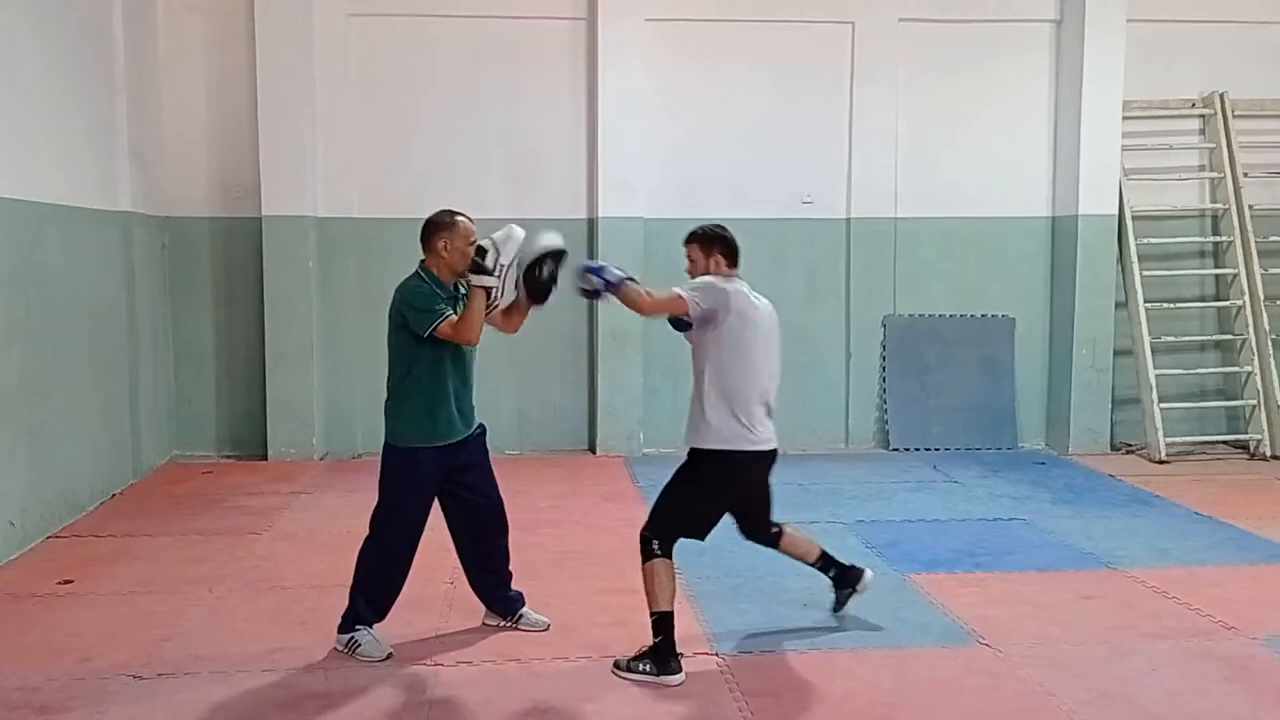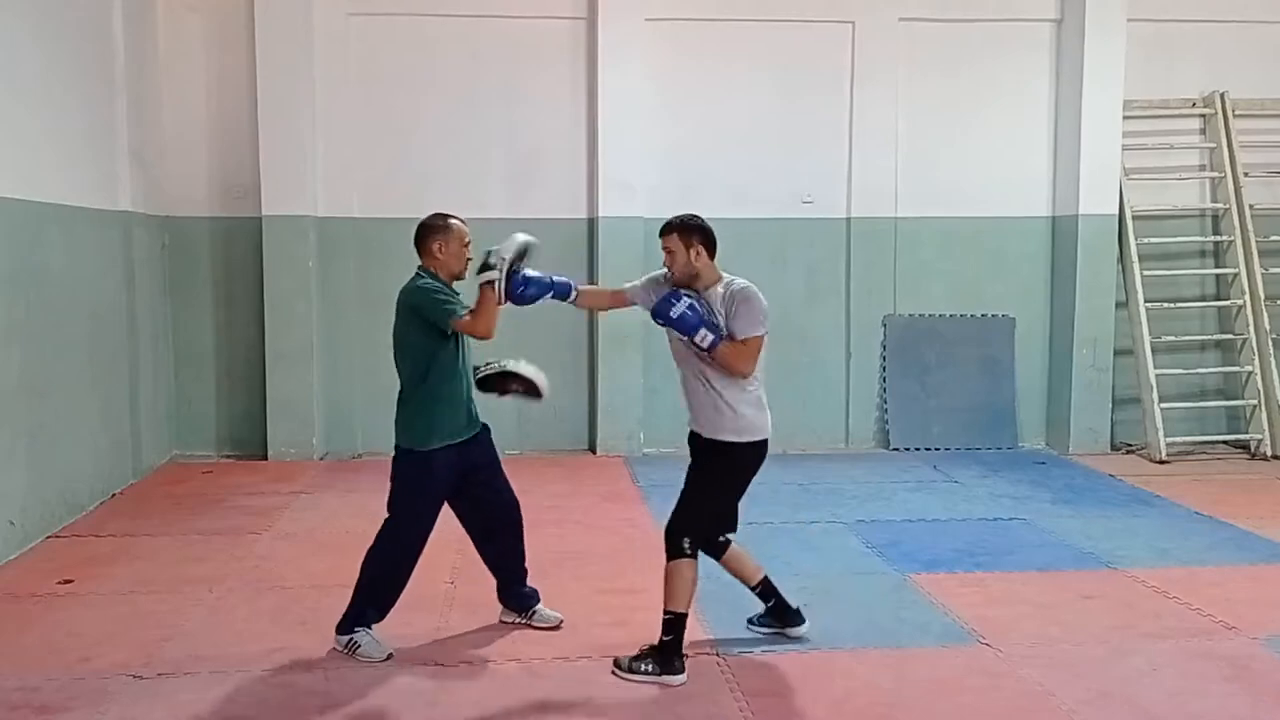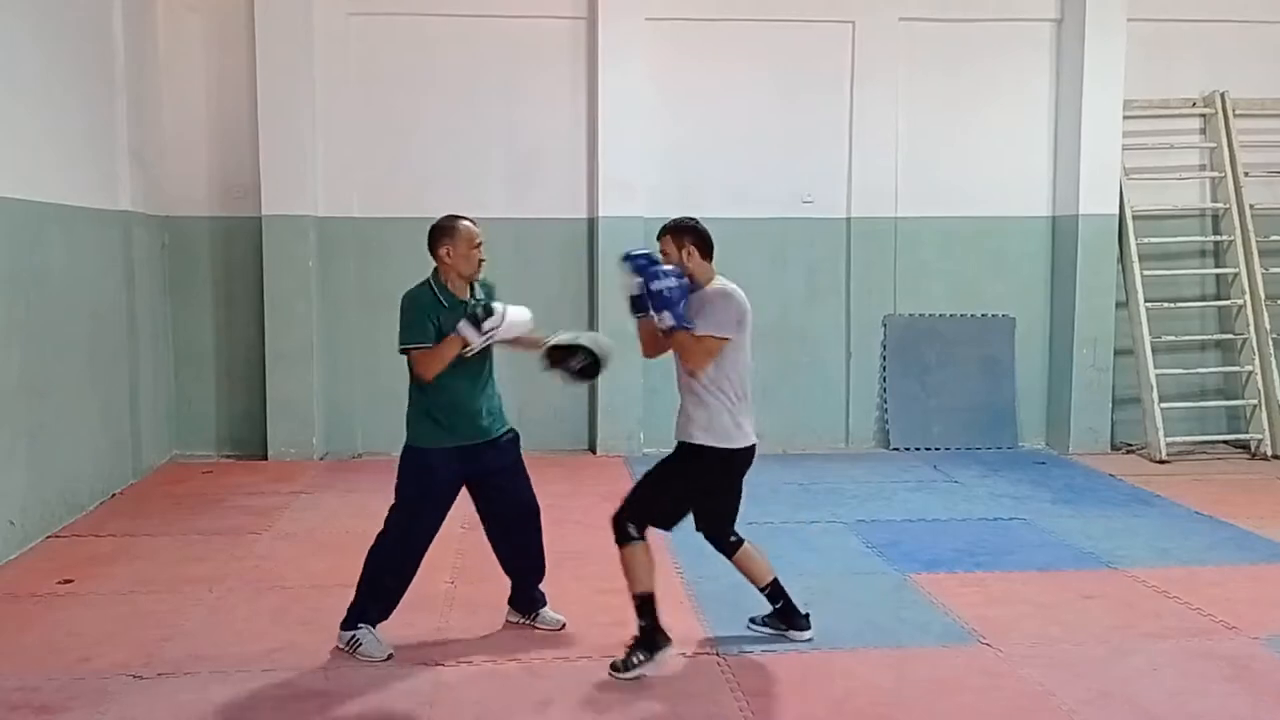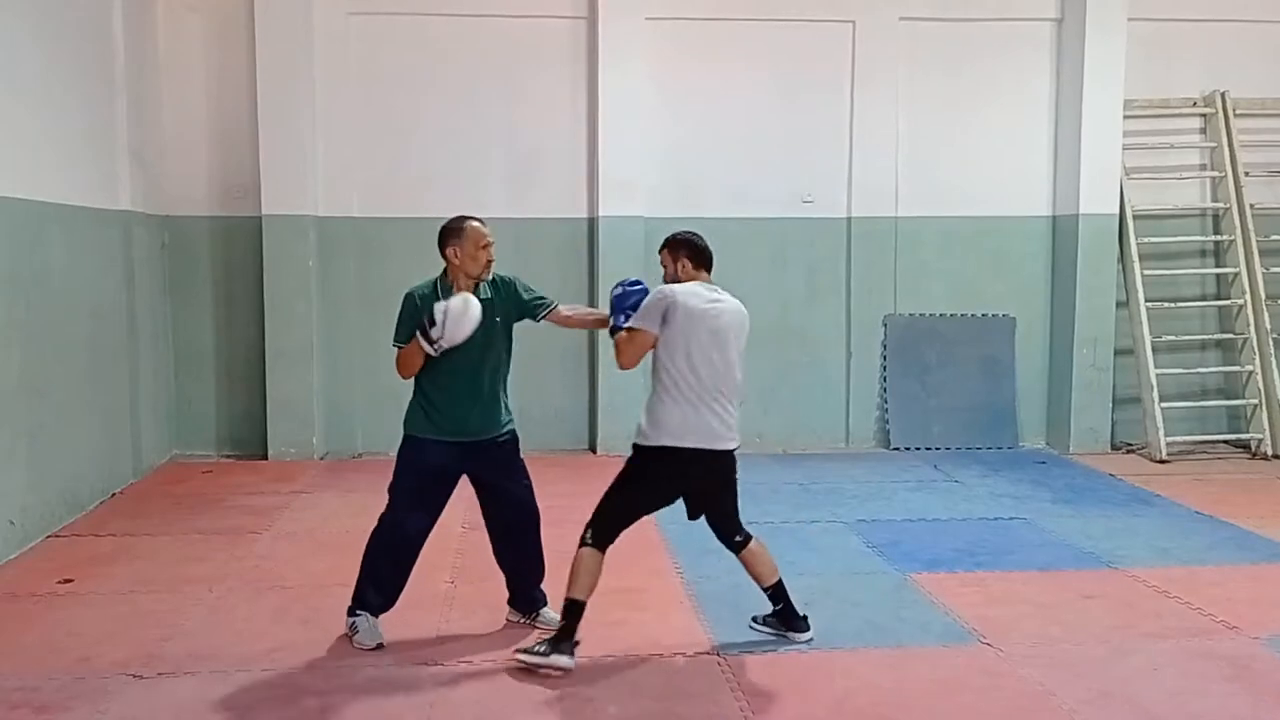
dt=0.2s
person 1, frame 1
left shoulder: (716, 291)
right shoulder: (762, 306)
left elbow: (650, 304)
left wrist: (608, 279)
right wrist: (695, 326)
left hip: (722, 451)
right hip: (758, 447)
left knee: (656, 537)
right knee: (760, 528)
left ankle: (663, 655)
right ankle: (846, 575)
person 1, frame 2
left shoulder: (744, 296)
right shoulder: (667, 285)
left elbow: (743, 364)
right elbow: (605, 298)
left wrist: (698, 331)
right wrist: (555, 288)
left hip: (740, 441)
right hip: (709, 437)
left knee: (681, 534)
right knee: (708, 536)
left ankle: (668, 653)
right ankle: (782, 612)
person 1, frame 3
left shoulder: (724, 297)
right shoulder: (688, 294)
left elbow: (693, 361)
right elbow: (652, 347)
left wrist: (667, 311)
right wrist: (648, 298)
left hip: (712, 446)
right hip: (724, 444)
left knee: (628, 521)
right knee: (722, 535)
left ankle: (649, 635)
right ankle: (790, 616)
person 1, frame 4
left shoulder: (666, 297)
right shoulder: (738, 311)
left elbow: (626, 357)
left wrist: (622, 317)
left hip: (665, 448)
right hip: (719, 448)
left knee: (599, 532)
right knee: (733, 532)
left ankle: (563, 641)
right ankle: (789, 616)
person 2, frame 1
left shoulder: (458, 289)
right shoulder: (414, 292)
left elbow: (509, 323)
right elbow: (468, 334)
right wrist: (482, 281)
left hip: (462, 434)
right hip: (414, 442)
left knee: (487, 520)
right knee: (394, 534)
left ankle: (502, 604)
right ankle: (355, 625)
person 2, frame 2
left shoulder: (442, 291)
right shoulder: (421, 292)
right elbow: (482, 327)
right wrist: (494, 274)
left hip: (466, 433)
right hip: (425, 444)
left knee: (501, 515)
right knee: (403, 536)
left ankle: (517, 601)
right ankle: (354, 626)
person 2, frame 3
left shoulder: (483, 293)
right shoulder: (419, 301)
left elbow: (510, 334)
right elbow: (425, 370)
right wrist: (467, 333)
left hip: (491, 436)
right hip: (434, 445)
left knee: (521, 517)
right knee: (406, 535)
left ankle: (527, 603)
right ankle: (358, 624)
person 2, frame 4
left shoulder: (505, 291)
right shoulder: (419, 300)
left elbow: (562, 314)
right elbow: (405, 369)
left wrist: (614, 318)
right wrist: (428, 338)
left hip: (493, 436)
right hip: (431, 438)
left knee: (521, 518)
right knee: (401, 526)
left ankle: (527, 603)
right ankle: (364, 611)
